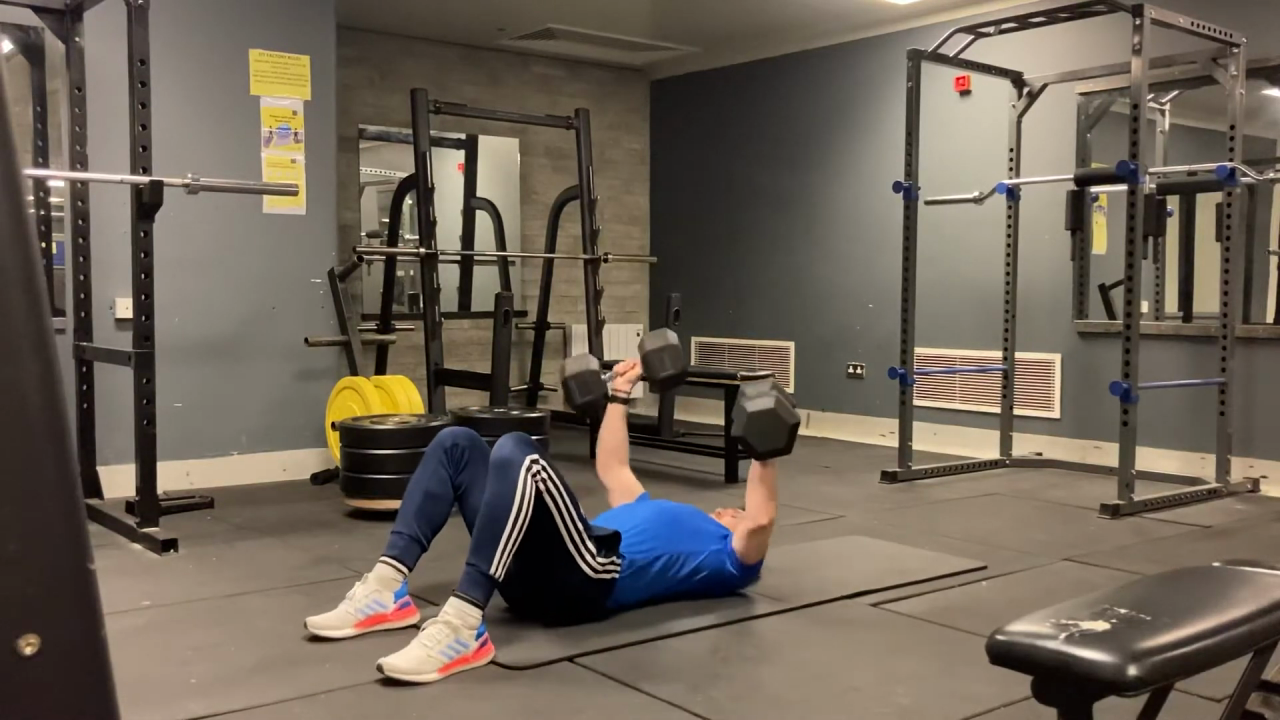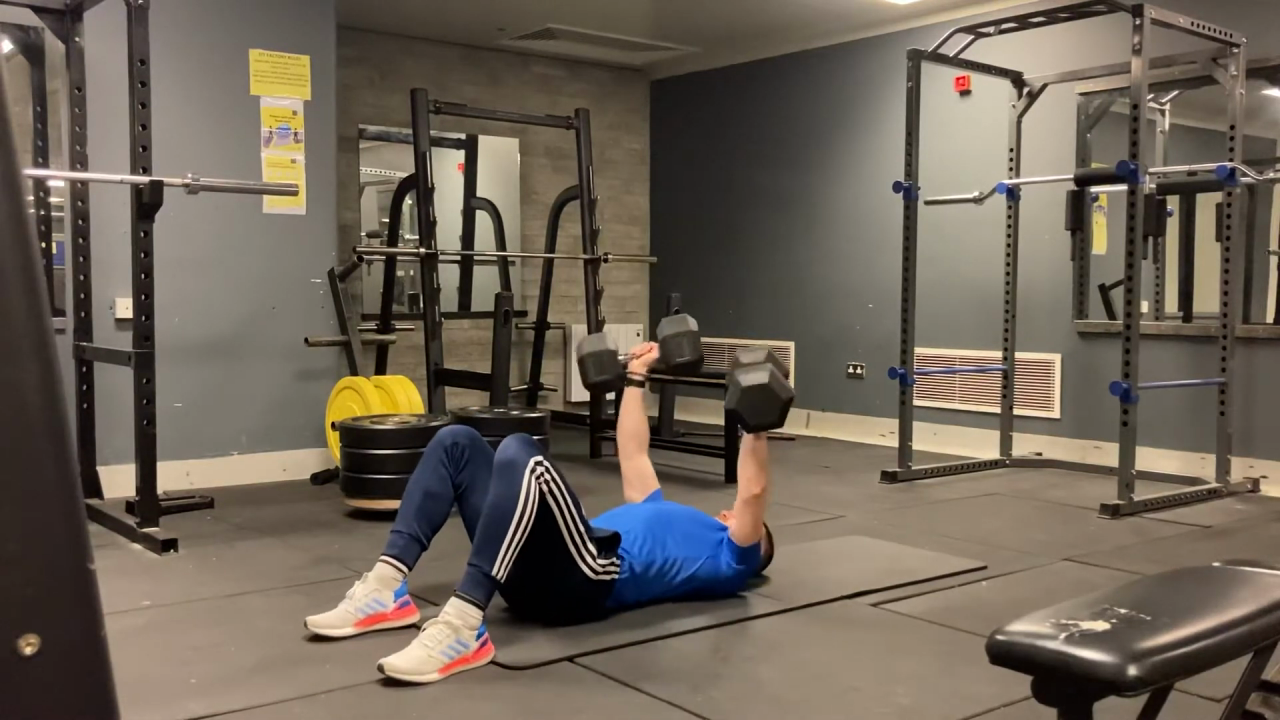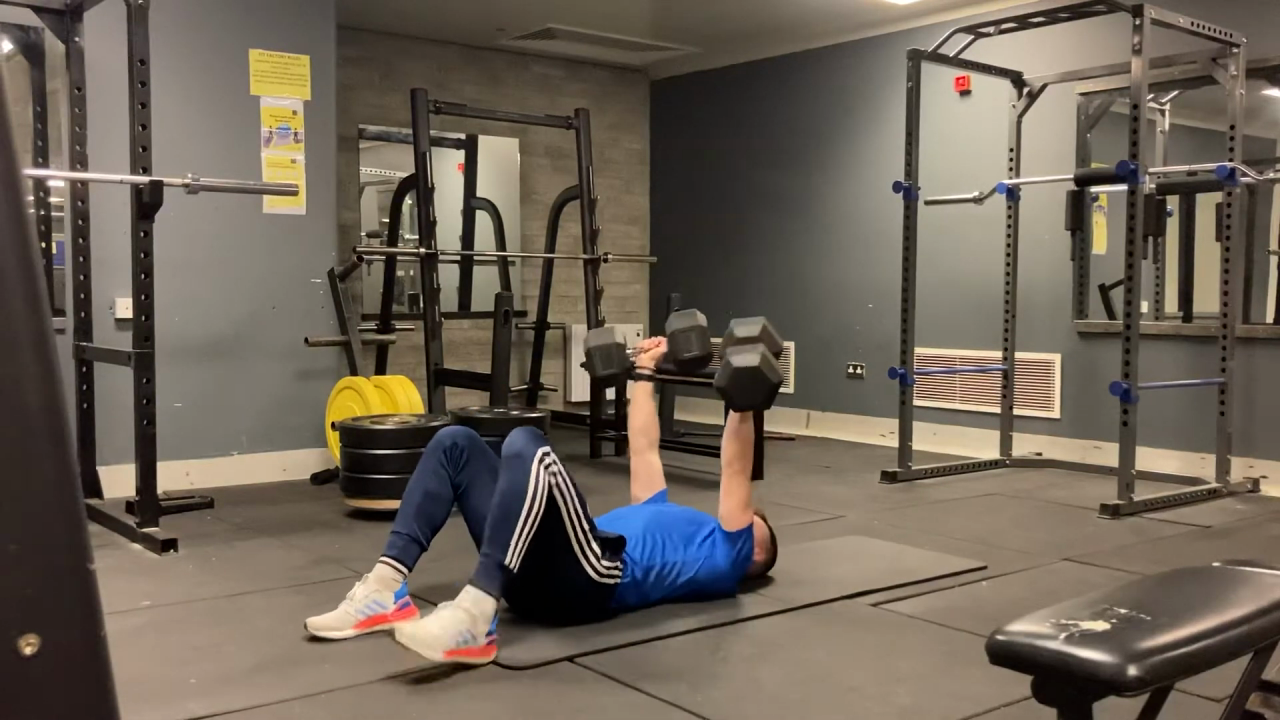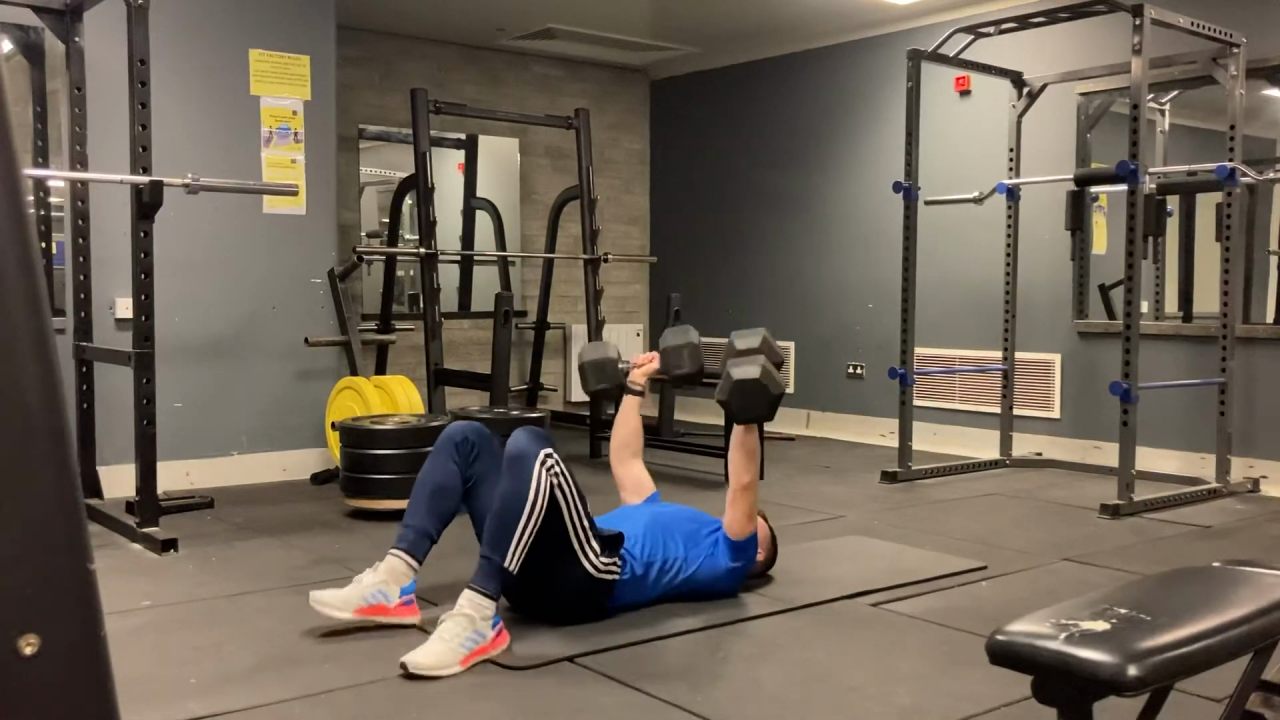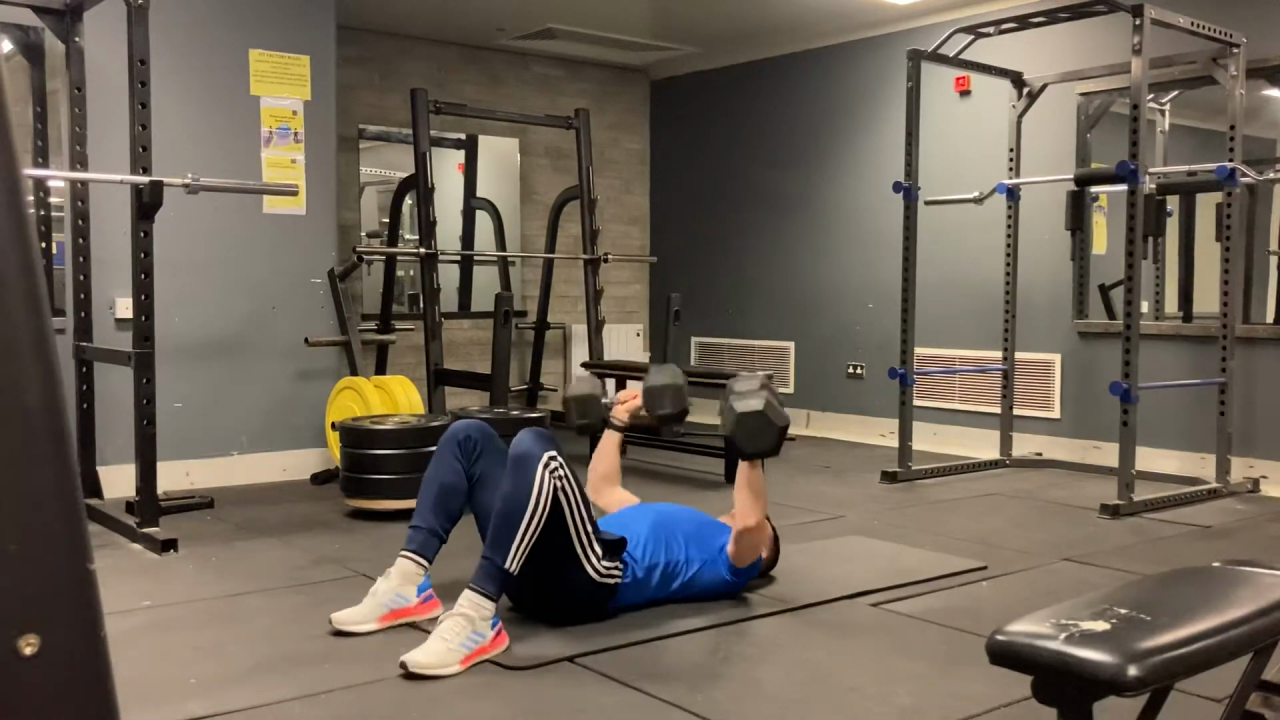
dt=0.3s
person 1, frame 1
left shoulder: (729, 561)
right shoulder: (663, 518)
left elbow: (760, 523)
right elbow: (612, 470)
left wrist: (763, 453)
right wrist: (619, 395)
left hip: (589, 576)
right hip: (535, 570)
left knee: (516, 452)
right knee: (456, 443)
left ankle: (462, 628)
right ankle: (387, 589)
person 1, frame 2
left shoulder: (728, 561)
right shoulder: (666, 517)
left elbow: (752, 494)
right elbow: (633, 456)
right wrist: (635, 378)
left hip: (589, 576)
right hip: (534, 572)
left knee: (520, 454)
right knee: (455, 442)
left ankle: (463, 627)
right ankle: (388, 590)
person 1, frame 3
left shoulder: (725, 559)
right shoulder: (669, 516)
left elbow: (736, 477)
right elbow: (644, 452)
left wrist: (742, 405)
right wrist: (644, 373)
left hip: (590, 578)
right hip: (536, 572)
left knee: (527, 445)
right knee: (454, 443)
left ankle: (475, 614)
right ankle: (387, 589)
person 1, frame 4
left shoulder: (728, 561)
right shoulder: (667, 518)
left elbow: (742, 488)
right elbow: (627, 462)
right wrist: (635, 387)
left hip: (592, 577)
right hip: (536, 573)
left knee: (529, 446)
right knee: (464, 437)
left ankle: (476, 617)
right ankle: (393, 584)
person 1, frame 5
left shoulder: (731, 563)
right shoulder: (668, 522)
left elbow: (750, 524)
right elbow: (602, 489)
right wrist: (618, 419)
left hip: (593, 577)
right hip: (538, 570)
left knee: (535, 447)
right knee: (468, 436)
left ankle: (477, 619)
right ankle: (409, 585)
